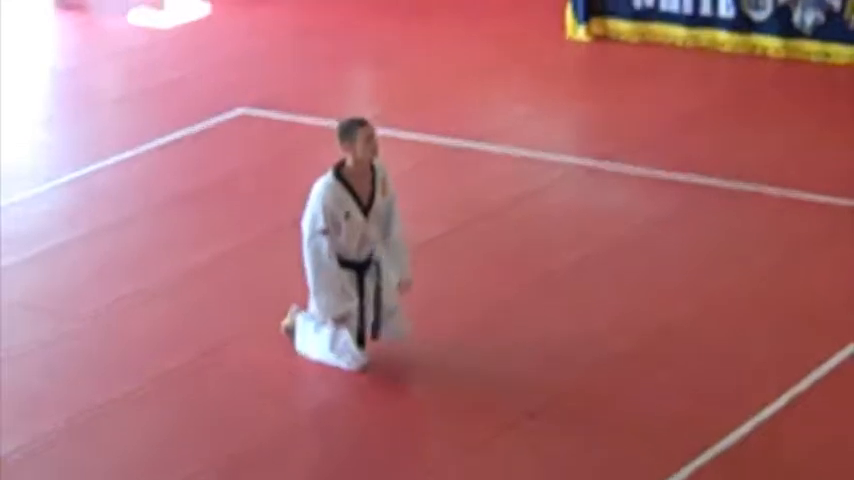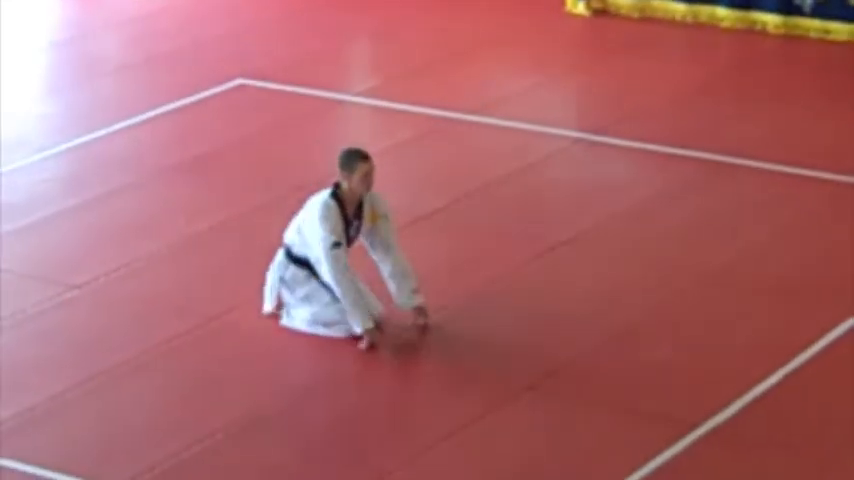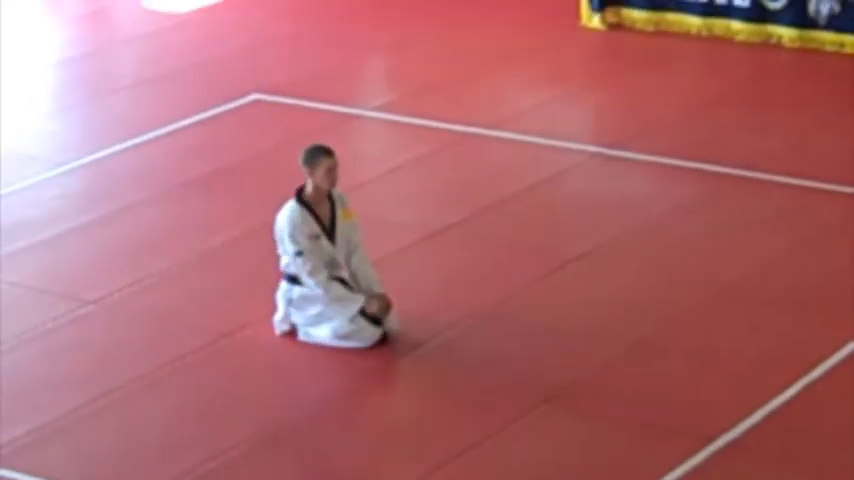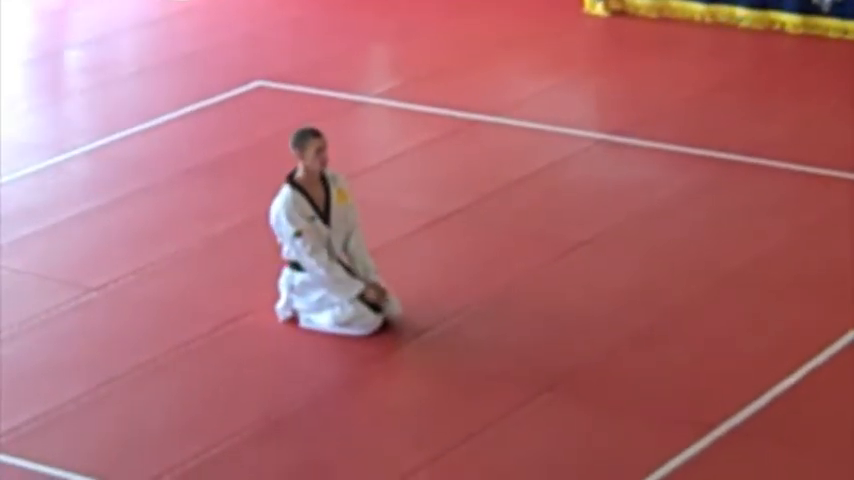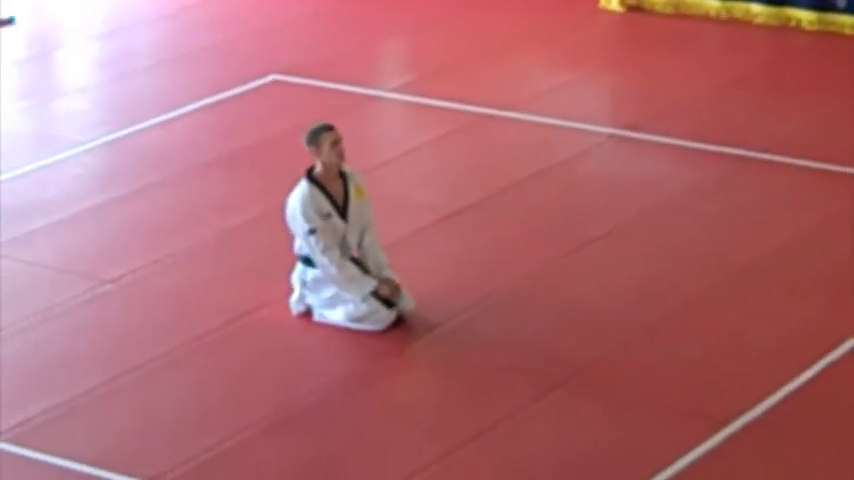
dt=0.5s
person 1, frame 1
left shoulder: (379, 174)
right shoulder: (326, 193)
left elbow: (390, 225)
right elbow: (317, 252)
left wrist: (401, 270)
right wrist: (331, 307)
left hip: (369, 265)
right hip: (336, 273)
left knee: (392, 328)
right knee: (353, 359)
right ankle: (298, 324)
person 1, frame 2
left shoulder: (372, 203)
right shoulder: (322, 212)
left elbow: (388, 252)
right elbow: (337, 274)
left wrist: (413, 300)
right wrist: (365, 325)
left hip: (325, 268)
right hip: (297, 273)
left knee: (372, 314)
right knee: (346, 323)
right ankle: (288, 308)
person 1, frame 3
left shoulder: (339, 201)
right shoulder: (291, 220)
left elbow: (354, 252)
right elbow: (312, 278)
left wrist: (375, 292)
right wrist: (362, 303)
left hip: (335, 282)
right hip: (306, 293)
left knee: (386, 324)
right knee: (369, 333)
right ankle: (300, 324)
person 1, frame 4
left shoulder: (335, 182)
right shoulder: (286, 205)
left elbow: (353, 235)
right elbow: (314, 259)
left wrist: (370, 279)
right wrist: (361, 289)
left hip: (337, 268)
right hip: (309, 279)
left knee: (391, 310)
right knee: (369, 320)
right ankle: (302, 310)
person 1, frame 5
left shoulder: (352, 180)
right shoulder: (303, 200)
left elbow: (367, 232)
right elbow: (326, 257)
left wrist: (383, 275)
right wrist: (373, 286)
left hip: (350, 264)
right hip: (321, 275)
left knee: (403, 305)
right knee: (383, 315)
left ankle: (323, 300)
right ankle: (315, 303)
